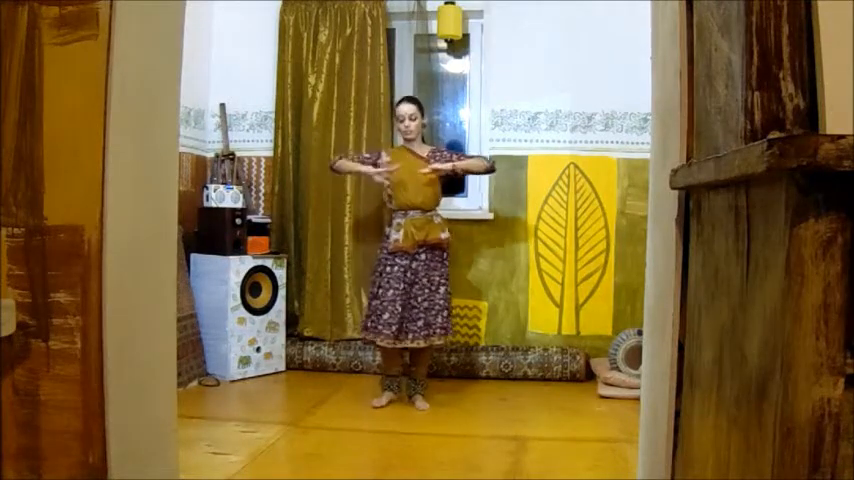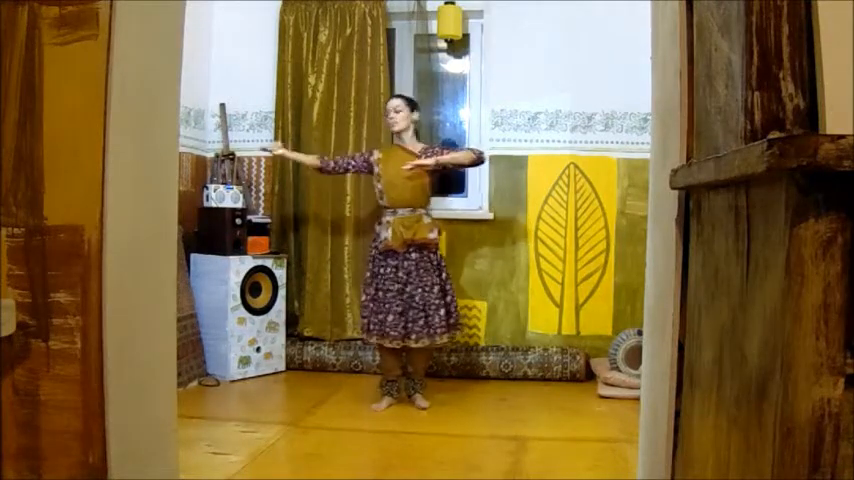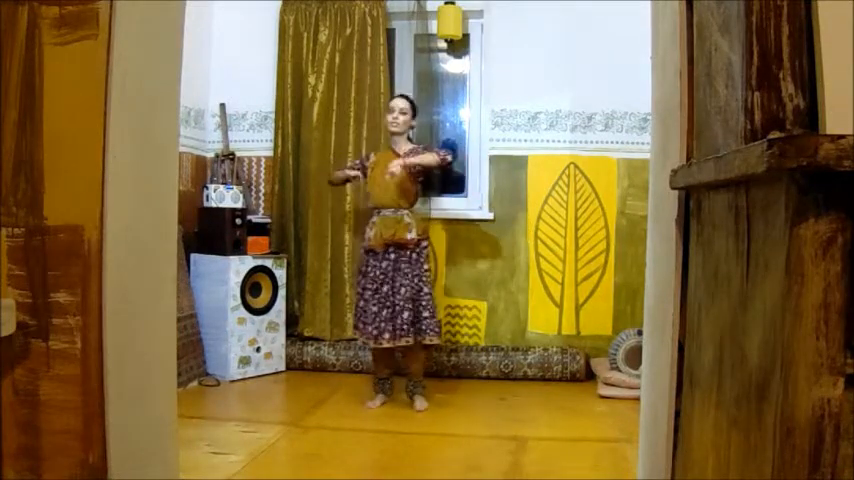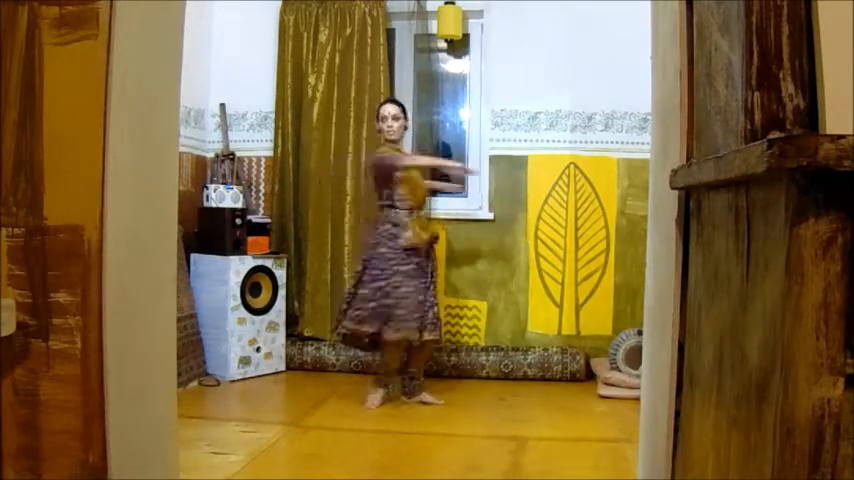
dt=0.7s
person 1, frame 1
left shoulder: (439, 155)
right shoulder: (386, 157)
left elbow: (488, 165)
right elbow: (337, 163)
left wrist: (450, 167)
right wrist: (372, 171)
left hip: (430, 241)
right hip: (397, 240)
left knee: (425, 316)
right knee: (387, 316)
left ankle: (417, 388)
right ankle: (390, 385)
person 1, frame 2
left shoulder: (431, 152)
right shoulder: (376, 157)
left elbow: (477, 156)
right elbow: (330, 165)
left wrist: (436, 161)
right wrist: (287, 153)
left hip: (421, 239)
right hip: (388, 239)
left knee: (423, 315)
right knee: (387, 316)
left ankle: (416, 387)
right ankle: (390, 388)
person 1, frame 3
left shoulder: (418, 154)
right shoulder: (372, 158)
left elbow: (445, 157)
right elbow: (333, 178)
left wrist: (404, 161)
right wrist: (349, 174)
left hip: (408, 237)
right hip: (376, 237)
left knee: (411, 314)
right knee: (376, 316)
left ankle: (415, 389)
right ankle: (382, 387)
person 1, frame 4
left shoulder: (413, 161)
right shoulder: (381, 158)
right elbow: (392, 163)
left wrist: (439, 185)
right wrist: (441, 163)
left hip: (416, 240)
right hip: (392, 238)
left knee: (424, 317)
right knee: (398, 314)
left ankle: (413, 386)
right ankle: (383, 383)
